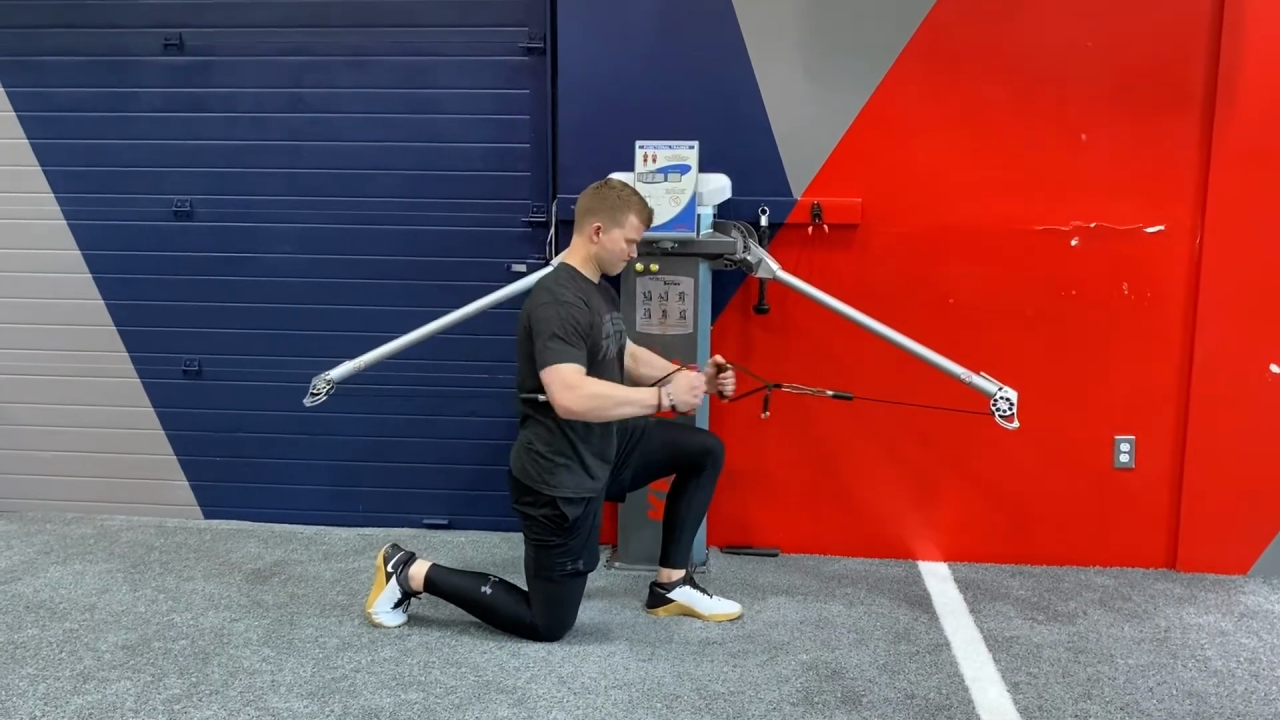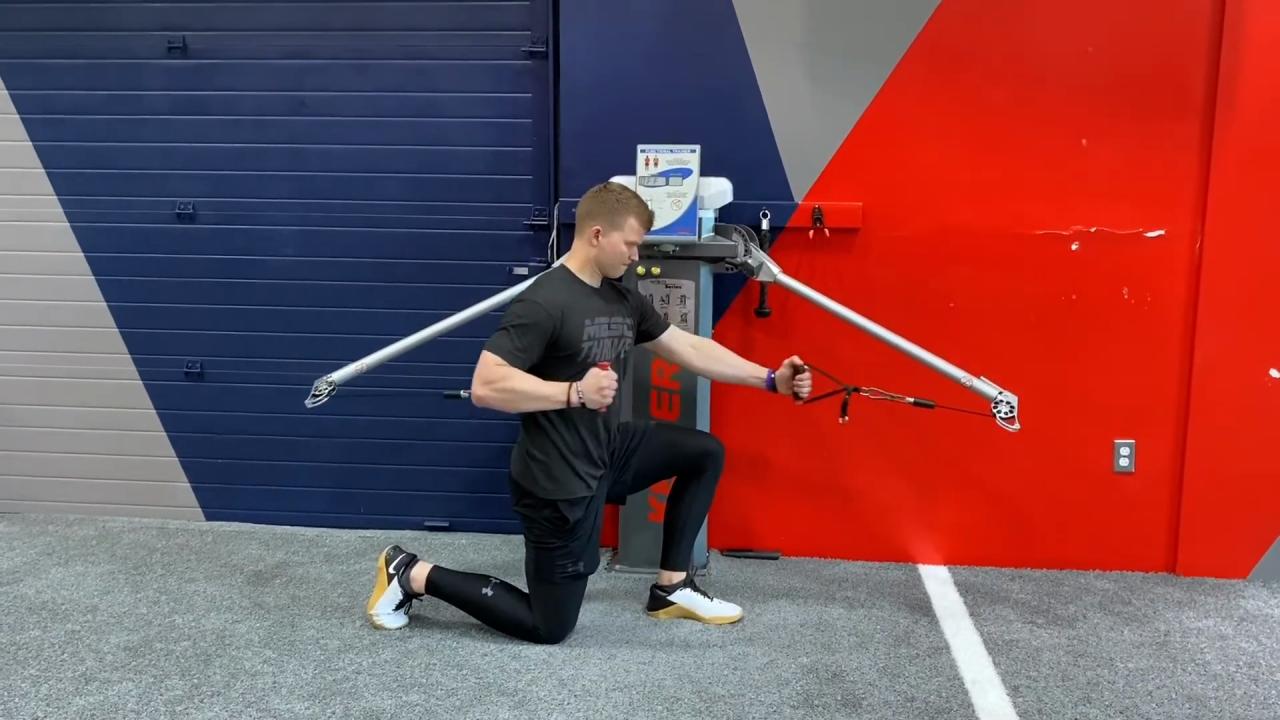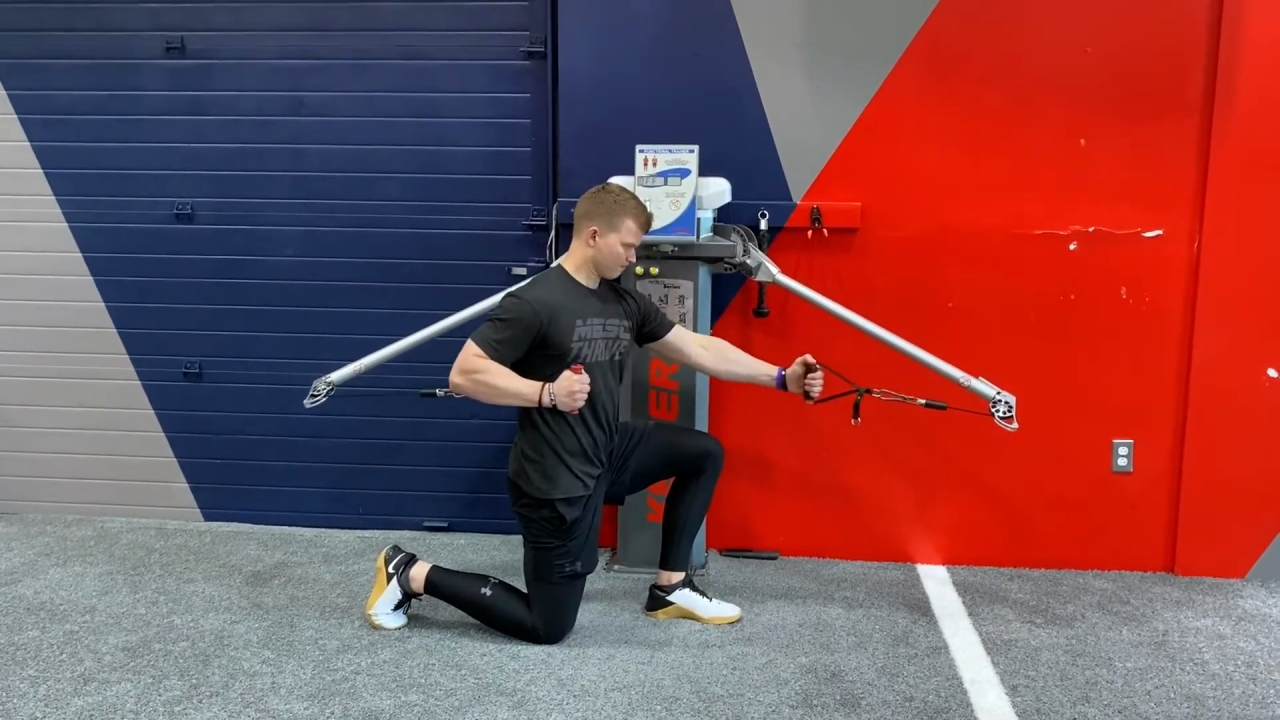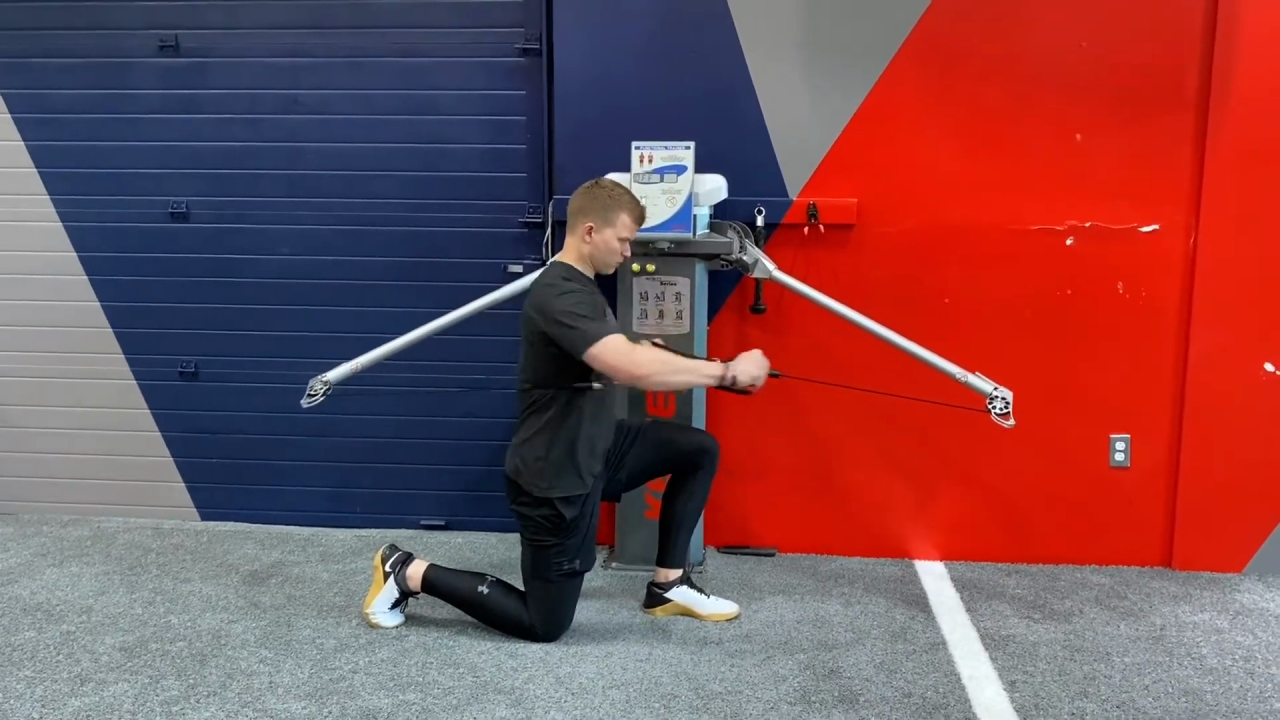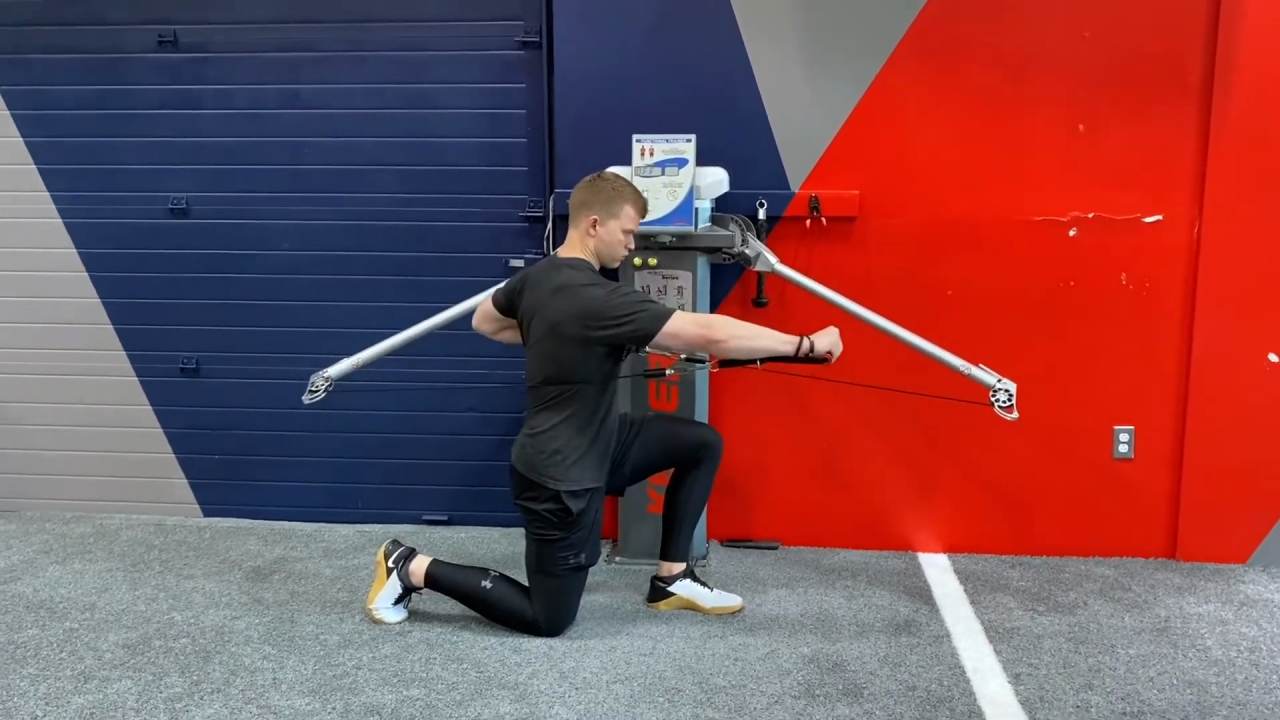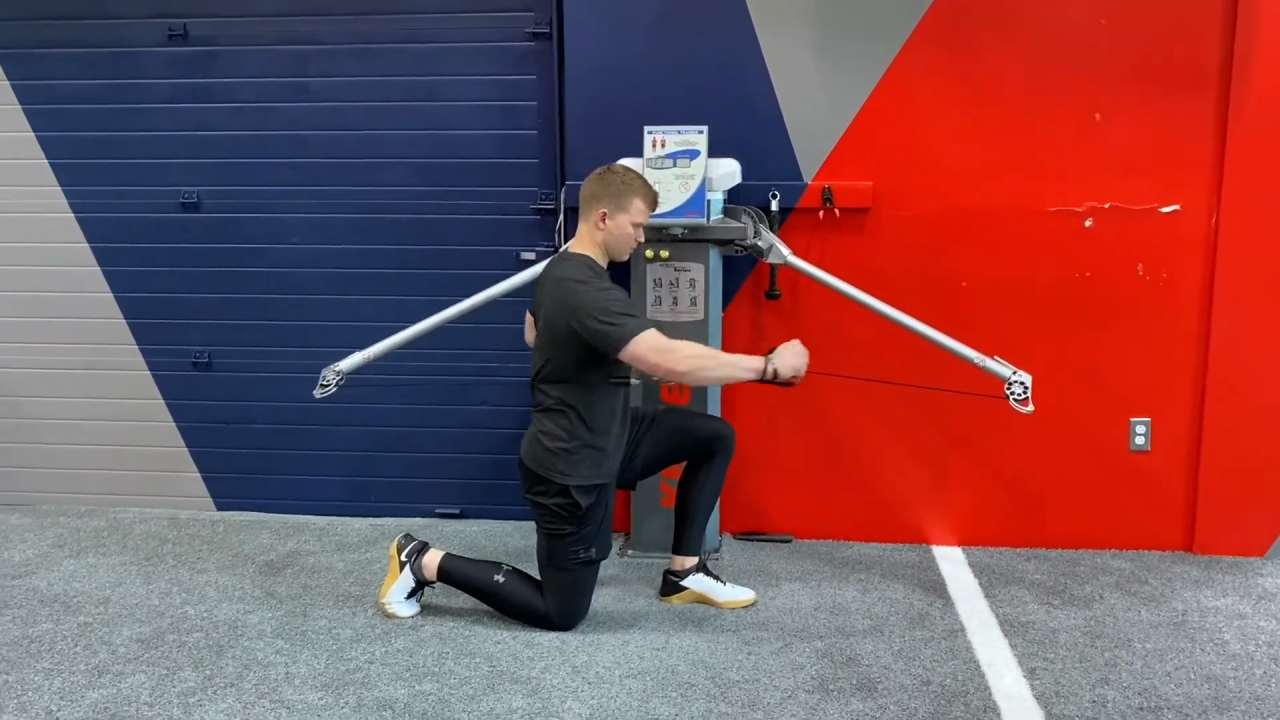
dt=0.5s
person 1, frame 1
left shoulder: (600, 290)
right shoulder: (558, 302)
left elbow: (624, 357)
right elbow: (571, 399)
left wrist: (696, 378)
right wrist: (666, 395)
left hip: (603, 449)
right hip: (558, 477)
left knee: (704, 450)
right knee: (547, 624)
left ankle: (669, 585)
right ankle: (411, 573)
person 1, frame 2
left shoulder: (622, 298)
right shoulder: (544, 303)
left elbow: (688, 349)
right elbow: (487, 387)
left wrist: (770, 379)
right wrist: (575, 392)
left hip: (606, 453)
right hip: (557, 481)
left knee: (704, 453)
right knee: (548, 626)
left ankle: (671, 588)
right ankle: (412, 575)
person 1, frame 3
left shoulder: (624, 301)
right shoulder: (535, 303)
left elbow: (696, 348)
right elbow: (463, 374)
left wrist: (781, 377)
right wrist: (547, 392)
left hip: (607, 452)
right hip: (554, 480)
left knee: (704, 453)
right knee: (548, 626)
left ankle: (669, 589)
right ankle: (412, 575)
person 1, frame 4
left shoulder: (582, 285)
right shoulder: (561, 296)
right elbow: (630, 366)
left wrist: (649, 354)
right wrist: (727, 372)
left hip: (596, 450)
right hip: (555, 478)
left knee: (699, 450)
right knee: (545, 625)
left ankle: (667, 585)
right ankle: (409, 573)
person 1, frame 5
left shoulder: (538, 276)
right shoulder: (596, 299)
left elbow: (484, 321)
right elbow: (707, 334)
right wrist: (806, 344)
right hip: (559, 475)
left knee: (703, 444)
right knee: (549, 619)
left ankle: (671, 579)
right ankle: (413, 568)
person 1, frame 6
left shoulder: (564, 269)
right shoulder: (585, 292)
left elbow: (533, 332)
right elbow: (671, 362)
right wrist: (770, 365)
left hip: (606, 438)
right hip: (571, 468)
left knee: (714, 437)
right knee: (561, 613)
left ankle: (684, 574)
right ankle: (426, 563)
